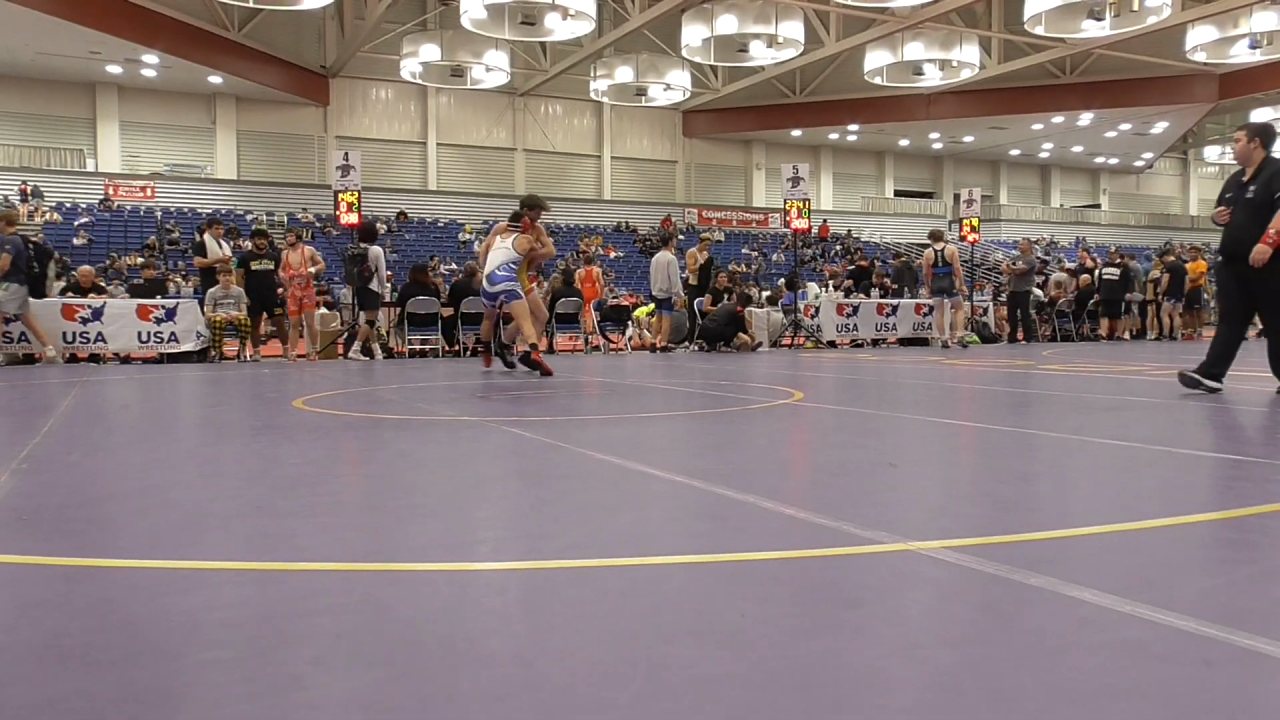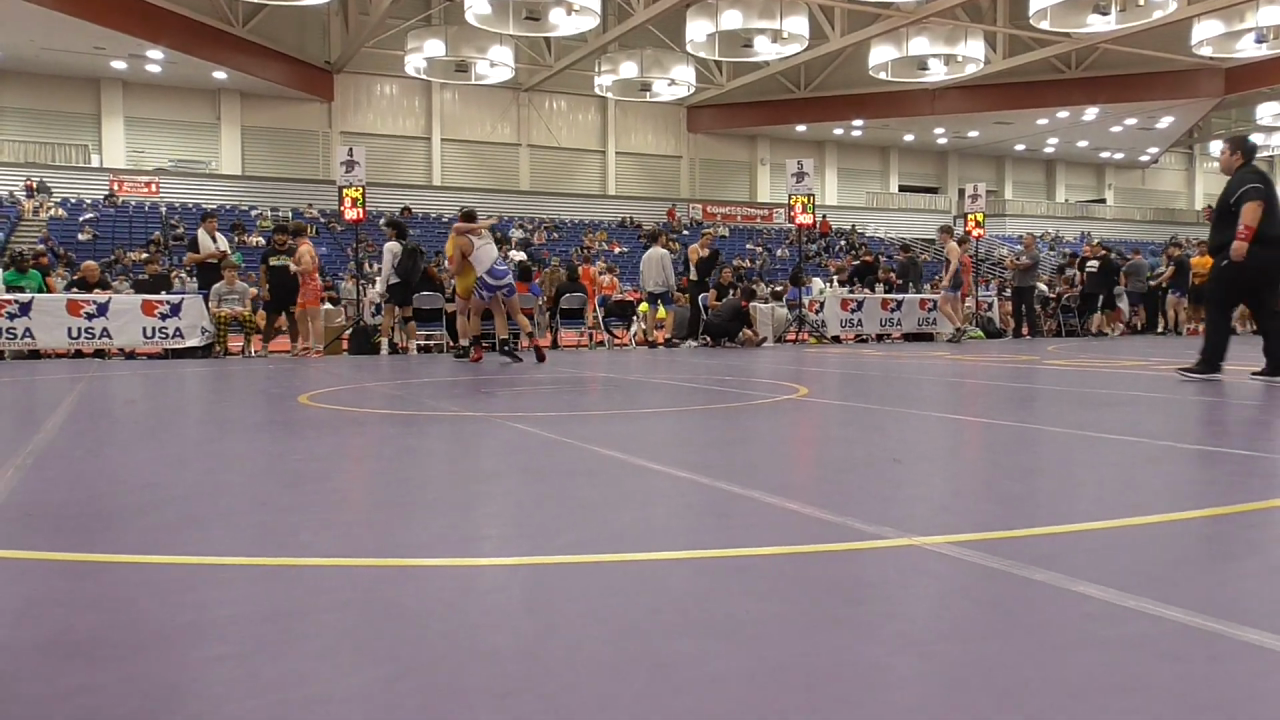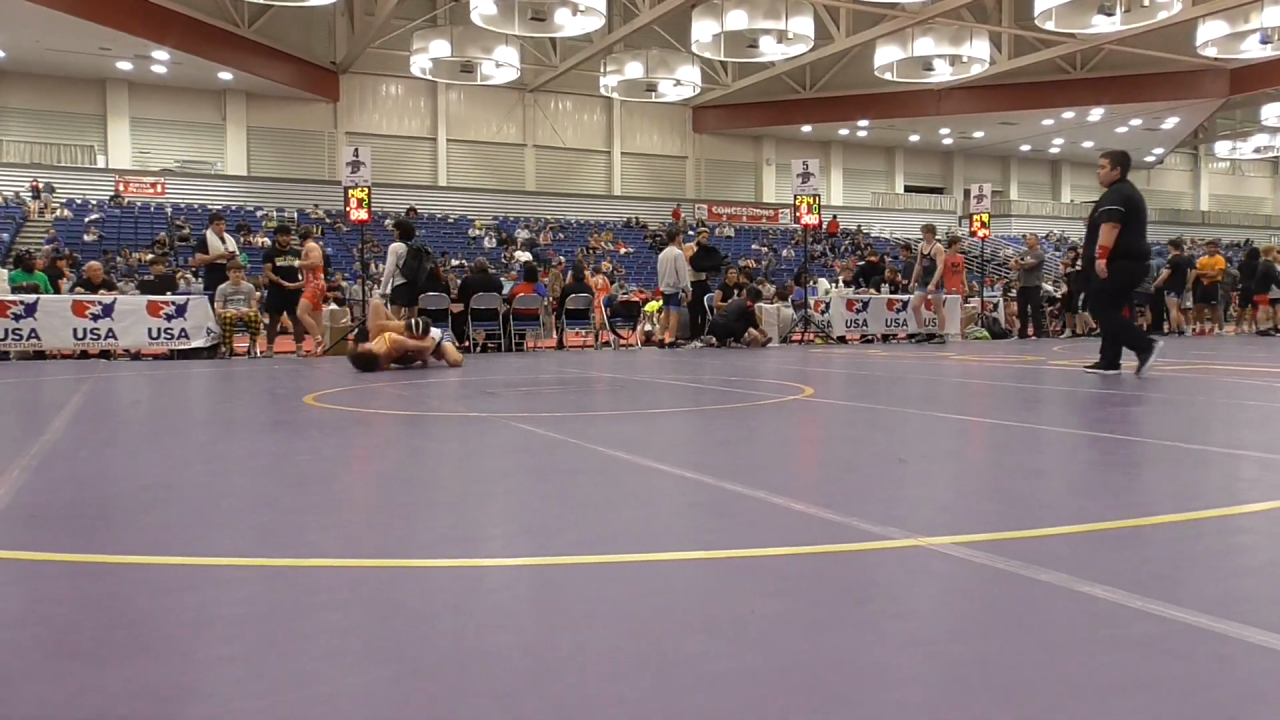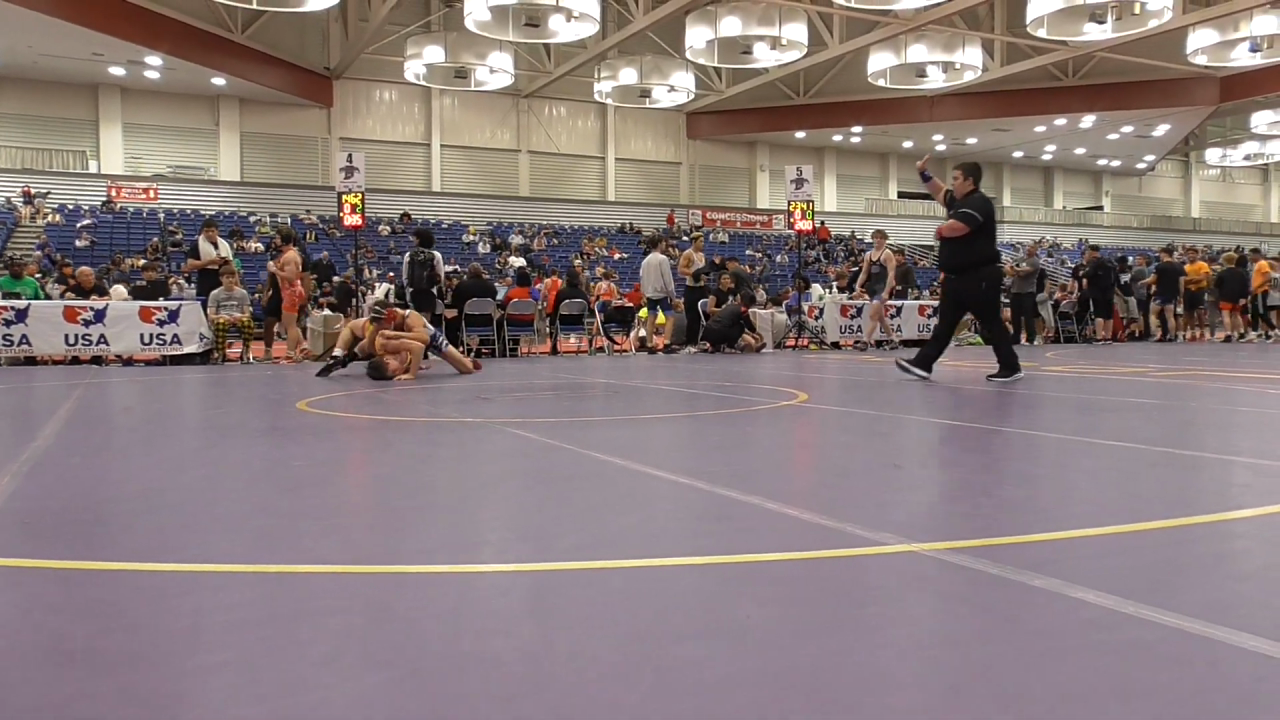
dt=1s
person 1, frame 1
right shoulder: (1234, 181)
right elbow: (1222, 210)
right wrist: (1218, 216)
right hip: (1235, 264)
right knee: (1229, 320)
right ankle: (1211, 374)
person 1, frame 2
left shoulder: (1245, 177)
right shoulder: (1252, 178)
left elbow: (1252, 205)
left wrist: (1241, 238)
right wrist: (1217, 217)
left hip: (1246, 255)
left knee: (1217, 307)
left ankle: (1209, 365)
person 1, frame 3
left shoulder: (1116, 194)
right shoulder: (1129, 193)
left elbow: (1110, 226)
left wrist: (1100, 256)
left hip: (1117, 265)
right hip: (1132, 263)
left knee: (1103, 311)
right knee: (1111, 311)
left ankle: (1147, 346)
right ankle: (1109, 361)
person 1, frame 4
left shoulder: (978, 202)
right shoulder: (958, 200)
left elbow: (955, 227)
right elbow: (938, 191)
left wrist: (940, 230)
right wrist: (924, 173)
left hip: (979, 275)
right hip: (956, 275)
left knee: (991, 321)
right knee: (946, 321)
left ankle: (1011, 367)
right ankle: (923, 363)
